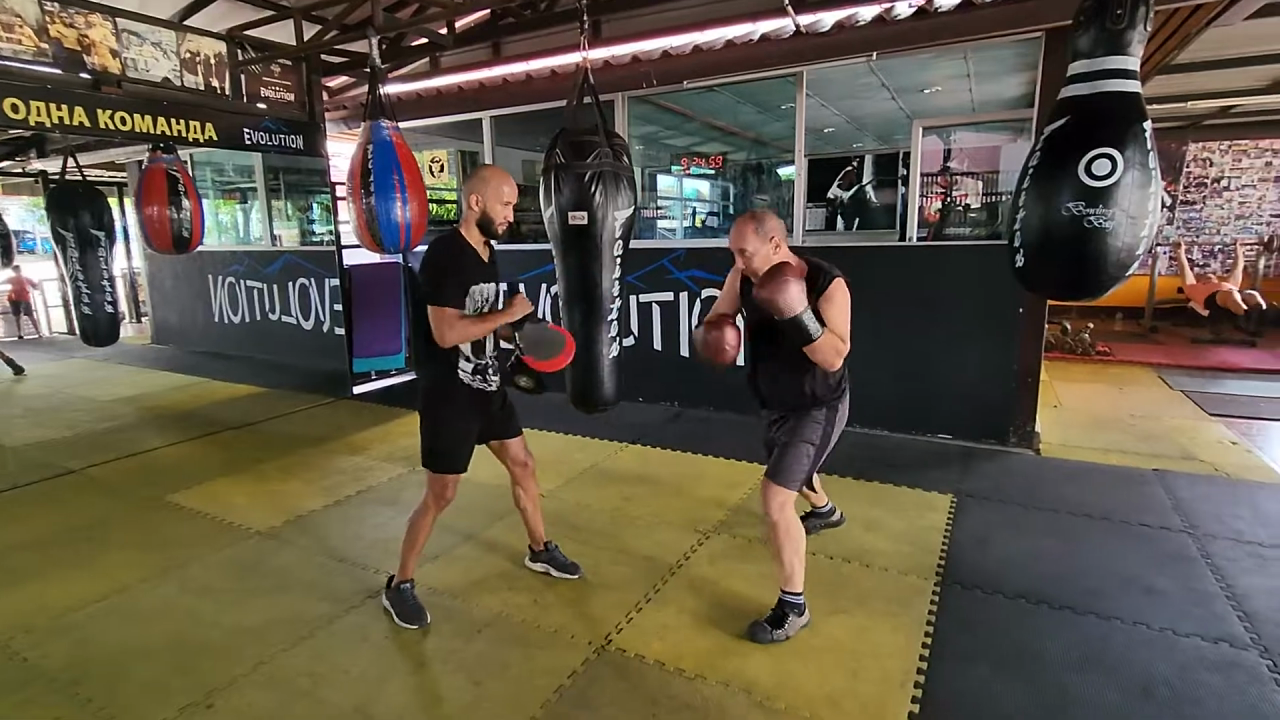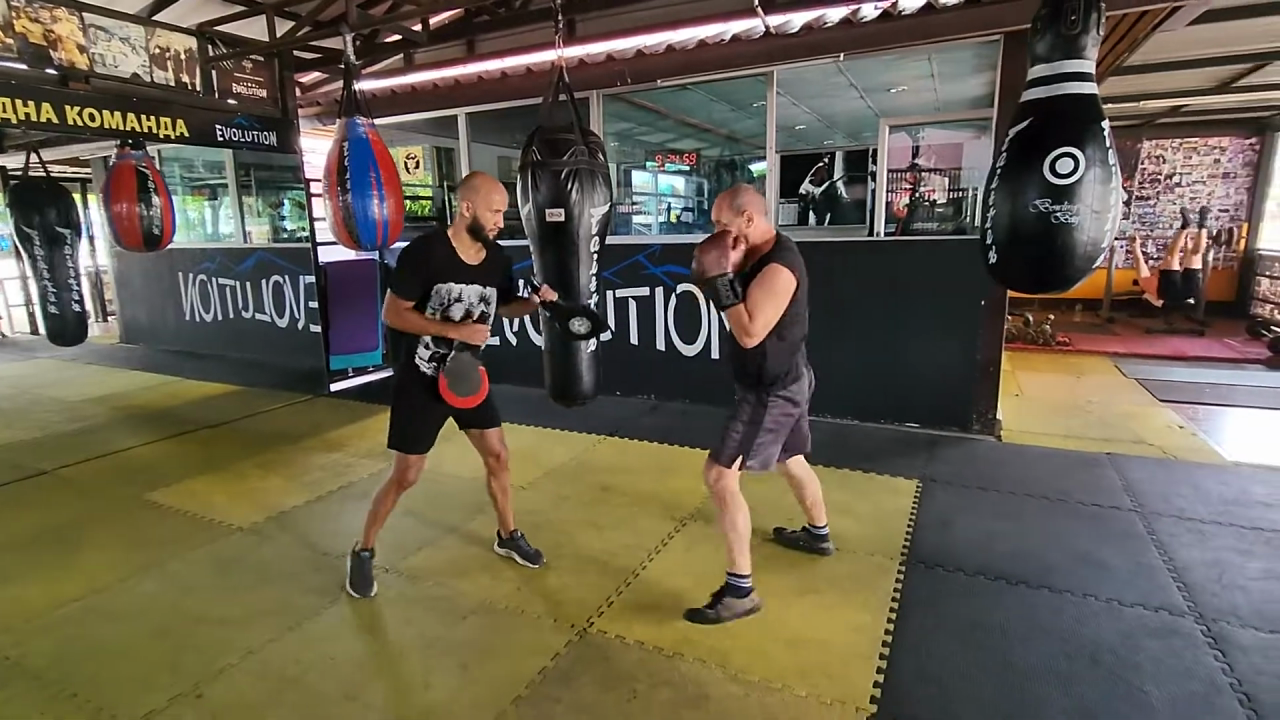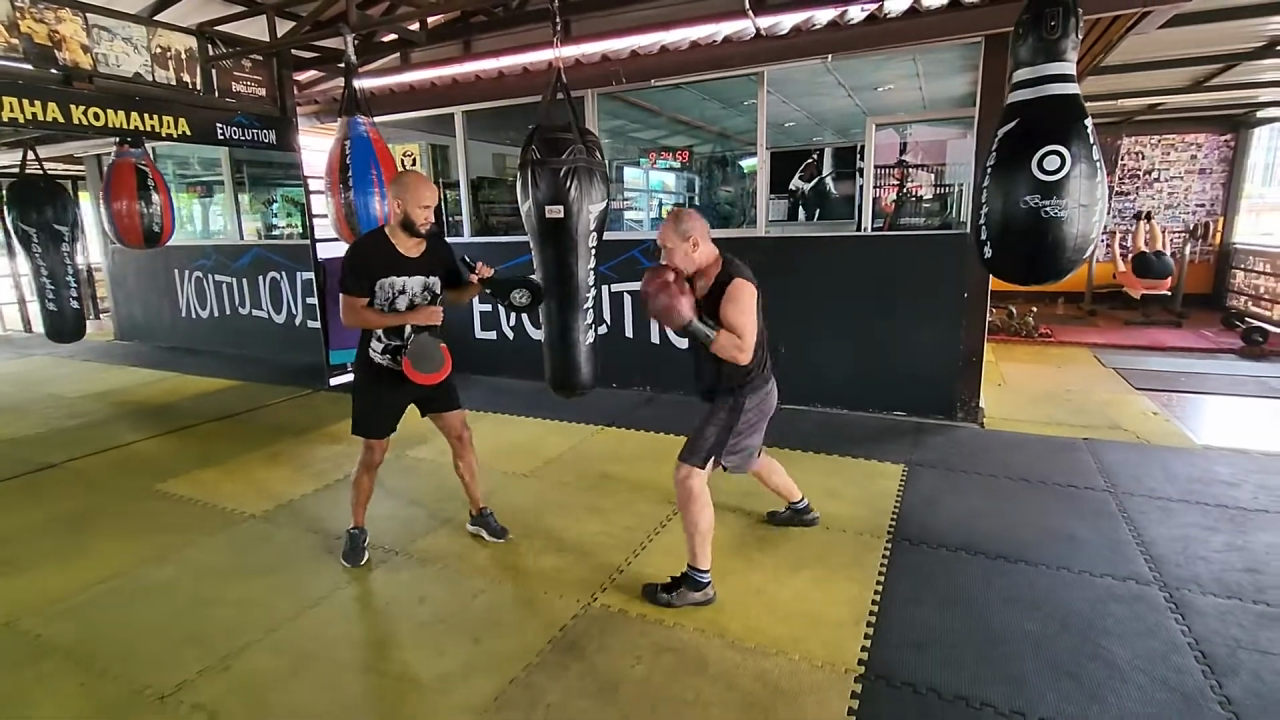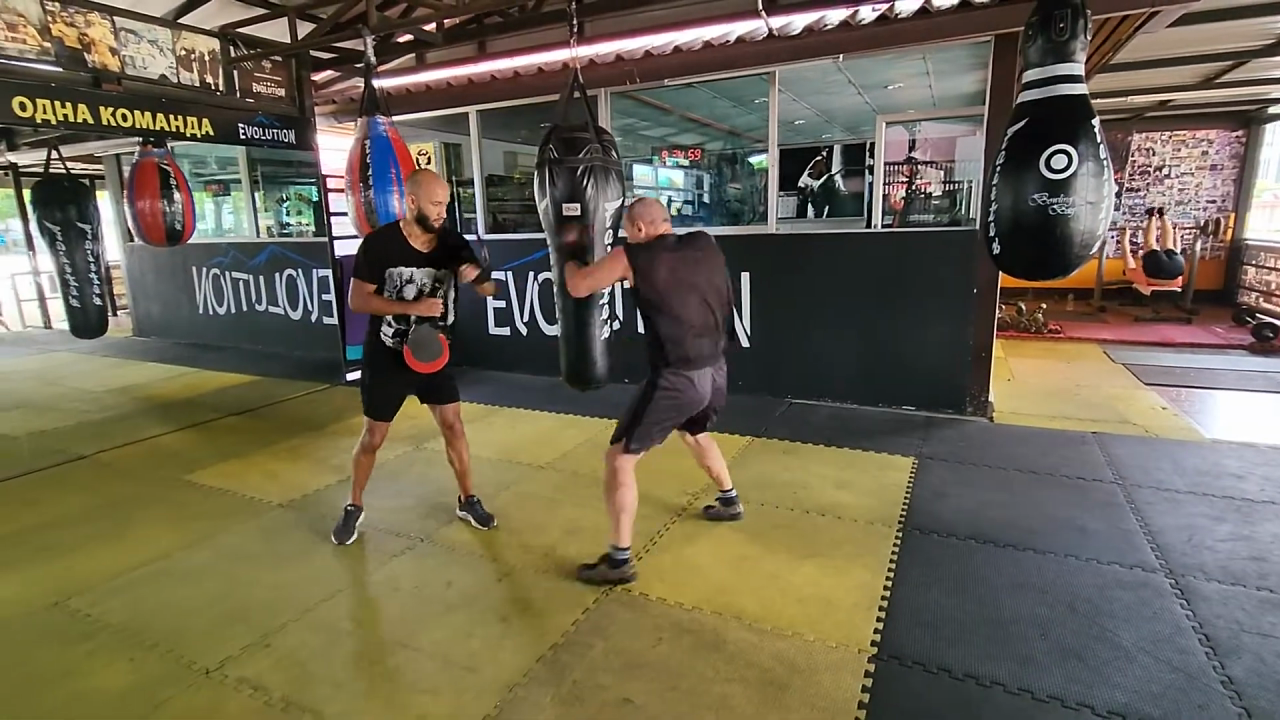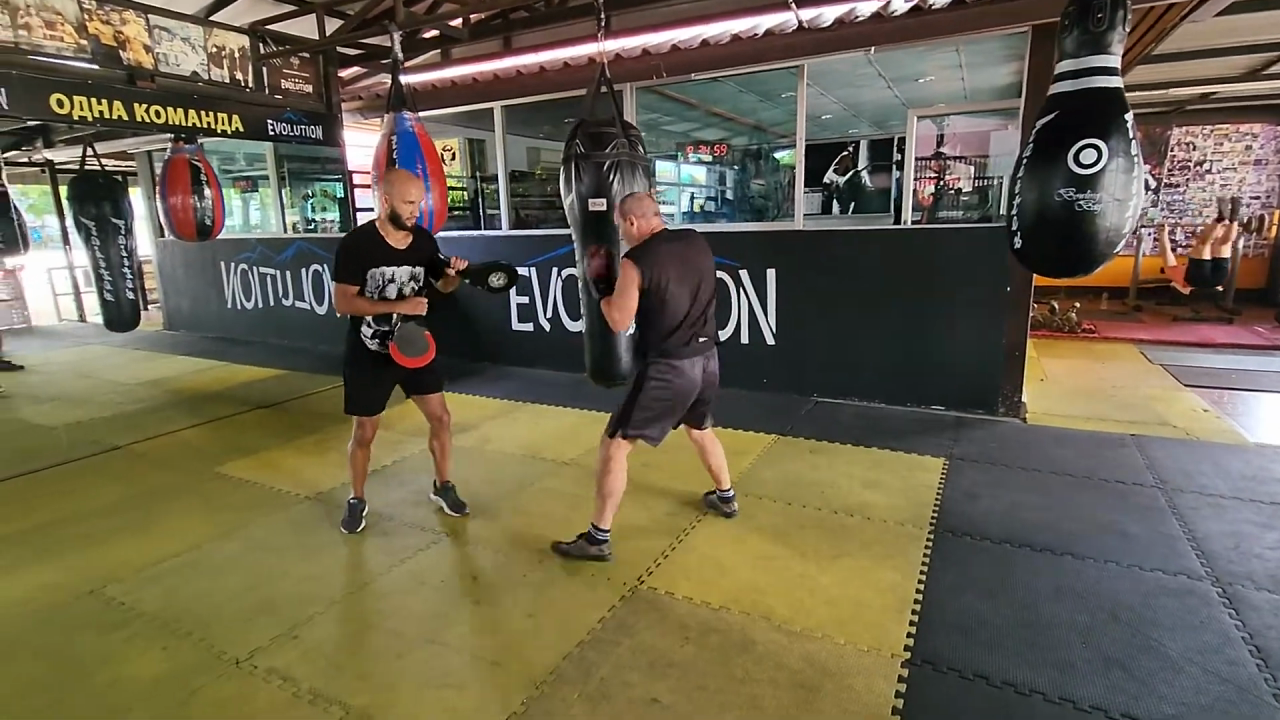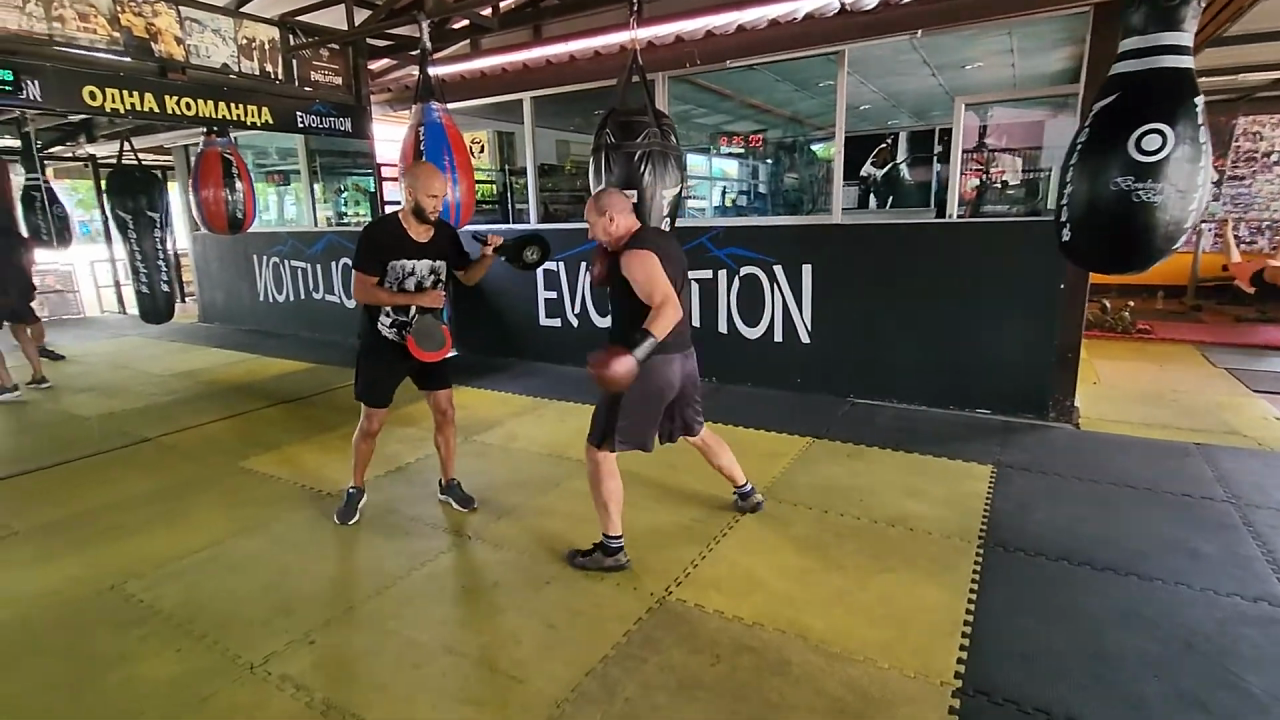
dt=0.4s
person 1, frame 1
left shoulder: (829, 284)
right shoulder: (744, 277)
left elbow: (834, 358)
right elbow: (715, 319)
left wrist: (797, 315)
left hip: (819, 407)
right hip: (775, 403)
left knee: (775, 501)
right knee: (792, 467)
left ankle: (793, 607)
right ankle: (825, 510)
person 1, frame 2
left shoulder: (779, 267)
right shoulder: (750, 250)
left elbow: (748, 334)
right elbow: (714, 291)
left wrist: (723, 278)
right wrist: (713, 273)
left hip: (772, 390)
right hip: (781, 381)
left knee: (719, 476)
right knee: (790, 459)
left ankle: (739, 588)
right ankle: (819, 533)
person 1, frame 3
left shoulder: (735, 284)
right shoulder: (696, 273)
left elbow: (742, 352)
right elbow: (680, 315)
left wrist: (691, 322)
right wrist: (665, 299)
left hip: (743, 394)
right hip: (744, 391)
left knee: (688, 476)
right knee: (750, 458)
left ankle: (698, 580)
right ankle: (801, 508)
person 1, frame 4
left shoulder: (634, 255)
right shoulder: (705, 244)
left elbow: (578, 287)
left hip: (676, 378)
right hip: (715, 369)
left knee: (619, 458)
right knee: (696, 432)
left ankle: (619, 559)
right ankle: (729, 500)
person 1, frame 5
left shoulder: (635, 262)
right shoulder: (696, 242)
left elbow: (618, 322)
left wrist: (596, 280)
left hip: (668, 367)
right hip: (706, 358)
left knee: (615, 445)
right knee: (700, 428)
left ankle: (598, 537)
right ankle: (726, 497)
person 1, frame 6
left shoulder: (633, 254)
right shoulder: (662, 240)
left elbow: (669, 307)
left wrist: (632, 355)
right wrist: (612, 269)
left hip: (649, 369)
right hip: (682, 358)
left knee: (599, 451)
right knee: (697, 434)
left ankle: (612, 548)
right ankle: (747, 492)
person 2, frame 1
left shoulder: (485, 251)
right shoulder: (445, 255)
right elbow: (446, 333)
left wrist: (511, 337)
right wrist: (509, 313)
left hip: (488, 386)
right hip: (450, 393)
left knee: (523, 466)
right knee: (441, 494)
left ankle: (540, 549)
right ankle: (400, 585)
person 2, frame 2
left shoulder: (497, 258)
right shoulder: (423, 253)
left elbow: (504, 305)
right elbow: (392, 315)
left wrist: (535, 301)
right wrist: (453, 330)
right hip: (422, 380)
left knee: (498, 457)
right knee: (406, 475)
left ankle: (507, 535)
right ankle: (363, 552)
person 2, frame 3
left shoulder: (438, 247)
right shoulder: (364, 252)
left elbow: (452, 295)
right elbow: (350, 314)
left wrist: (477, 283)
right wrist: (409, 317)
right hip: (380, 370)
left knee: (461, 436)
right knee: (372, 456)
left ankle: (479, 513)
right ankle: (357, 530)
person 2, frame 4
left shoulder: (453, 243)
right shoulder: (379, 243)
left elbow: (486, 290)
right elbow: (357, 300)
left wrist: (477, 274)
right wrist: (411, 306)
right hip: (387, 355)
left knee: (453, 427)
right knee: (373, 437)
left ankle: (468, 500)
right ankle: (354, 508)
person 2, frame 5
left shoulder: (425, 240)
right shoulder: (355, 244)
left elbow: (443, 287)
right elbow: (342, 302)
left wrist: (453, 274)
right wrist: (396, 306)
right hip: (368, 353)
left knee: (440, 416)
right knee: (365, 432)
left ankle: (443, 485)
right ankle: (357, 500)
person 2, frame 6
left shoulder: (445, 233)
right shoulder: (378, 234)
left elbow: (467, 277)
right elbow: (361, 291)
left wrist: (488, 256)
right wrist: (416, 298)
right hip: (384, 344)
left knee: (445, 412)
right knee: (372, 423)
left ankle: (448, 483)
right ankle: (356, 491)
